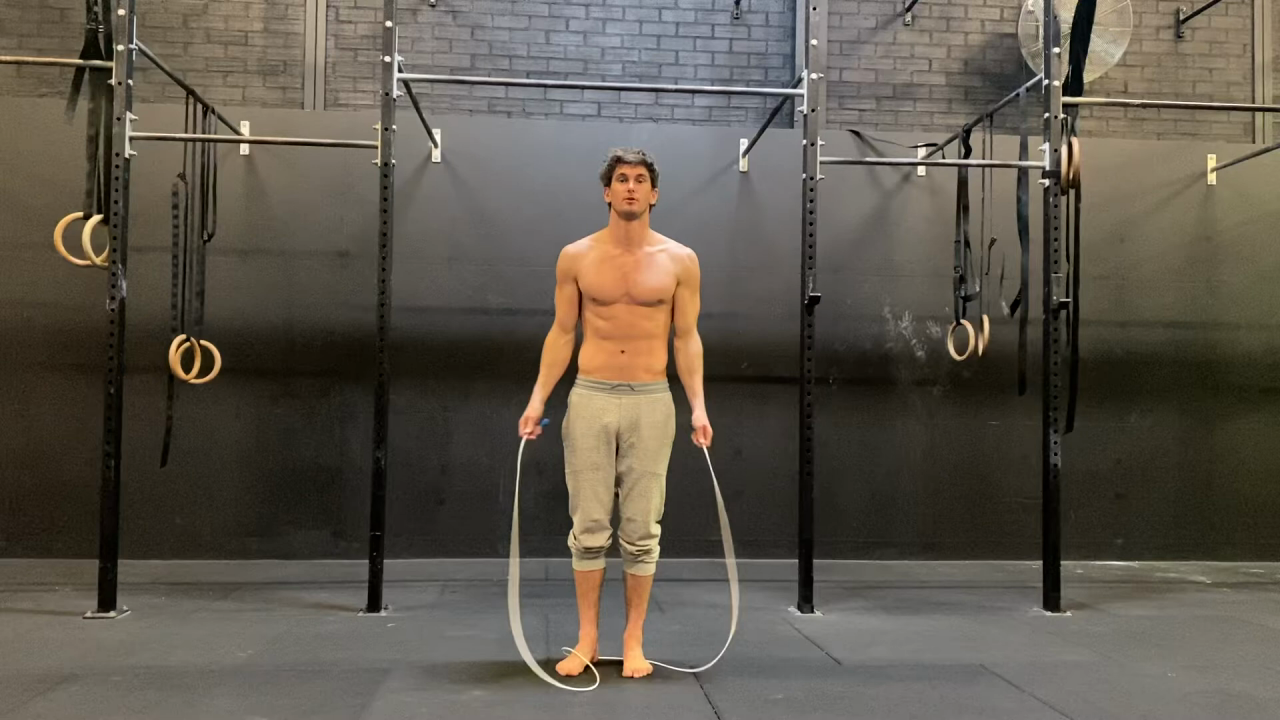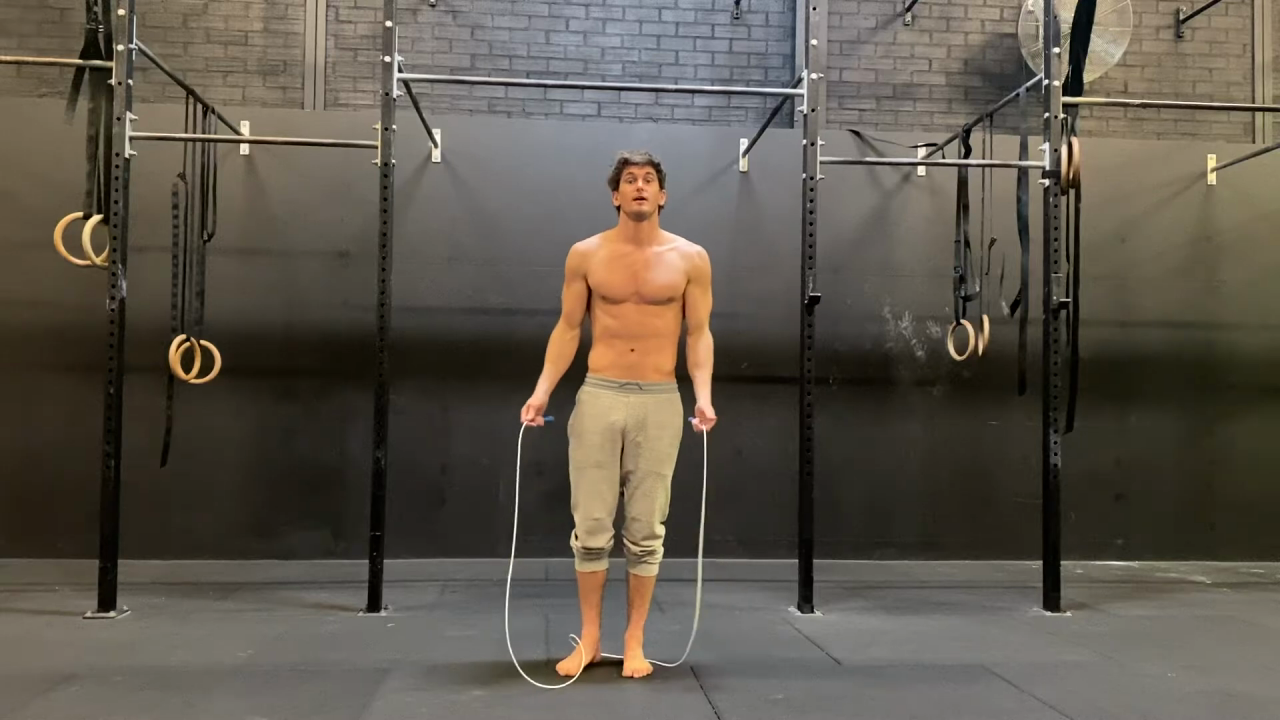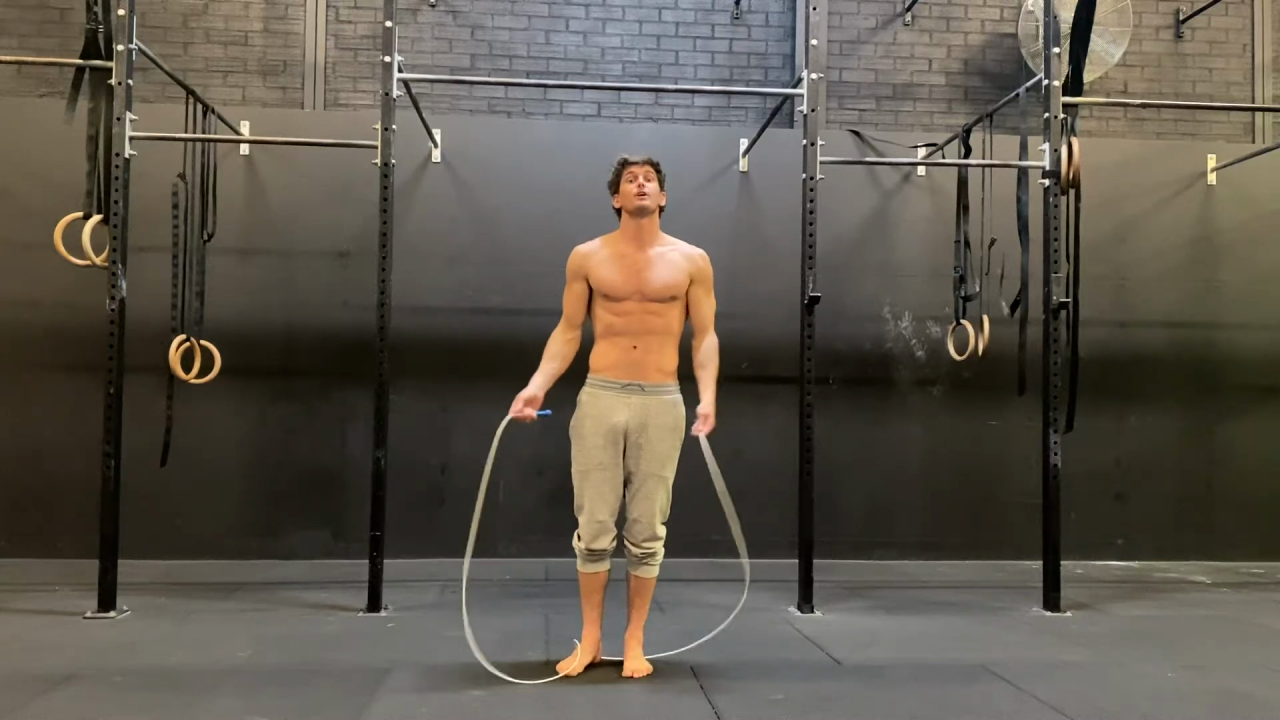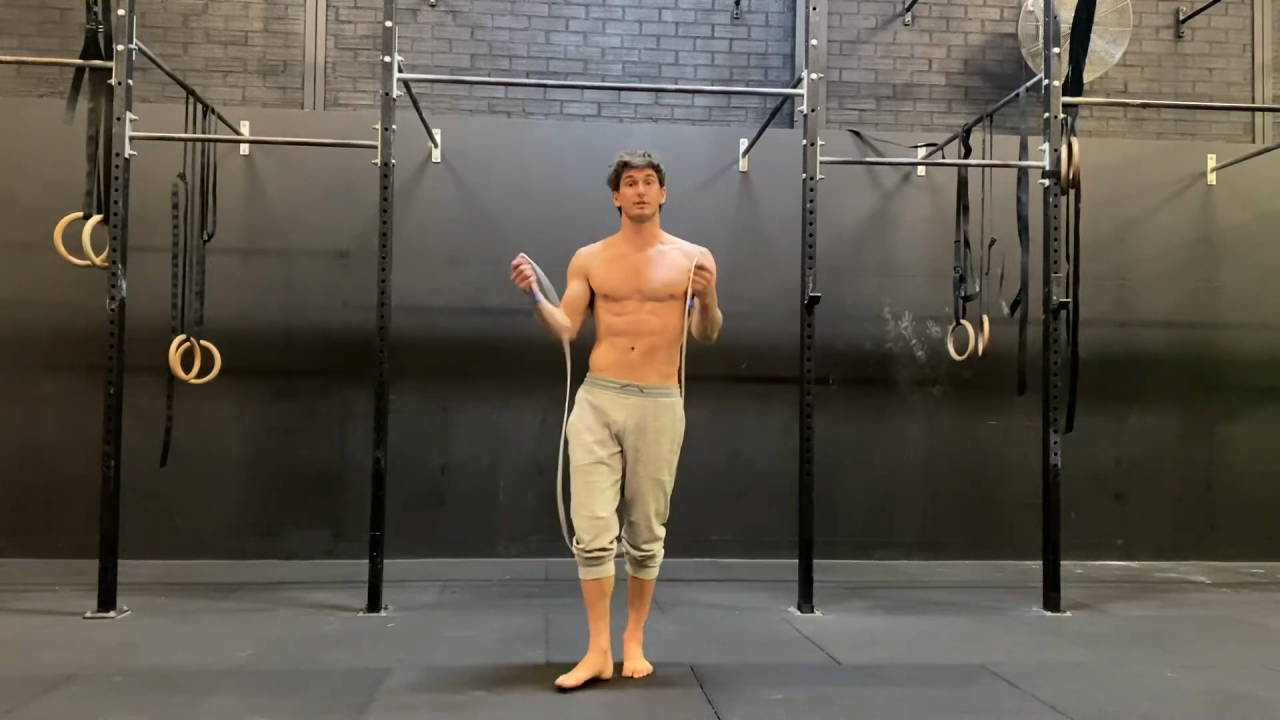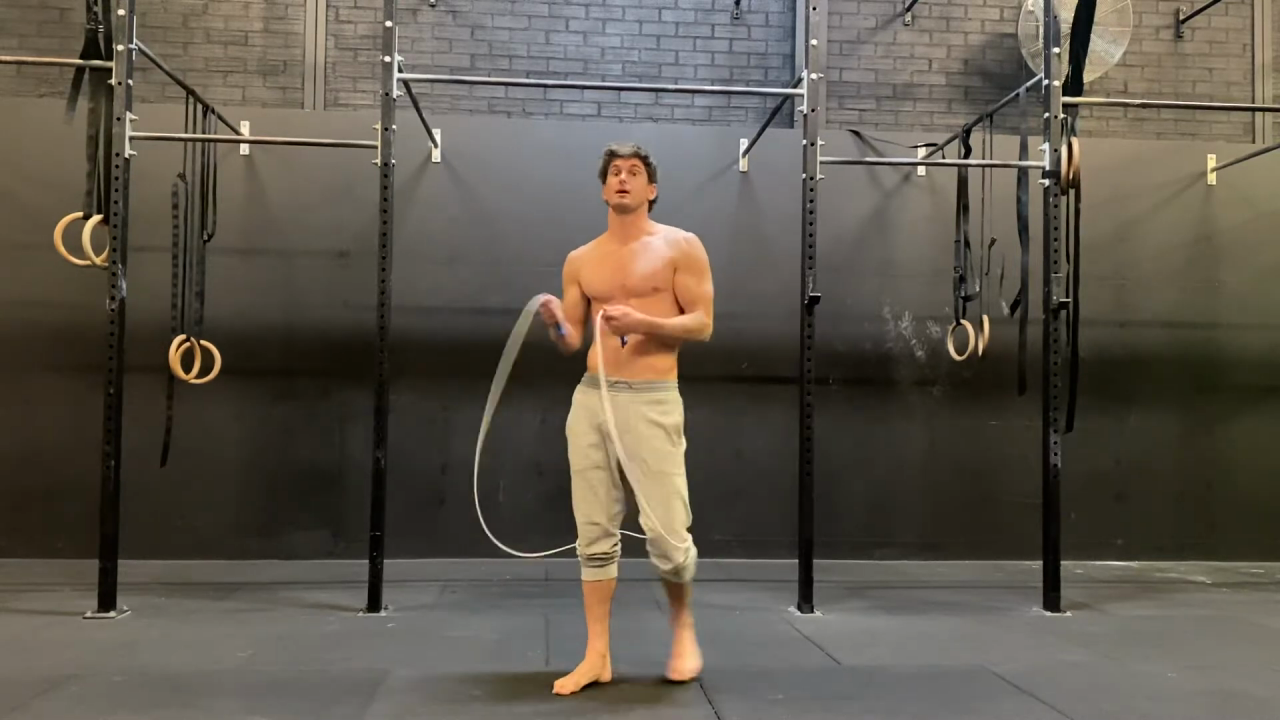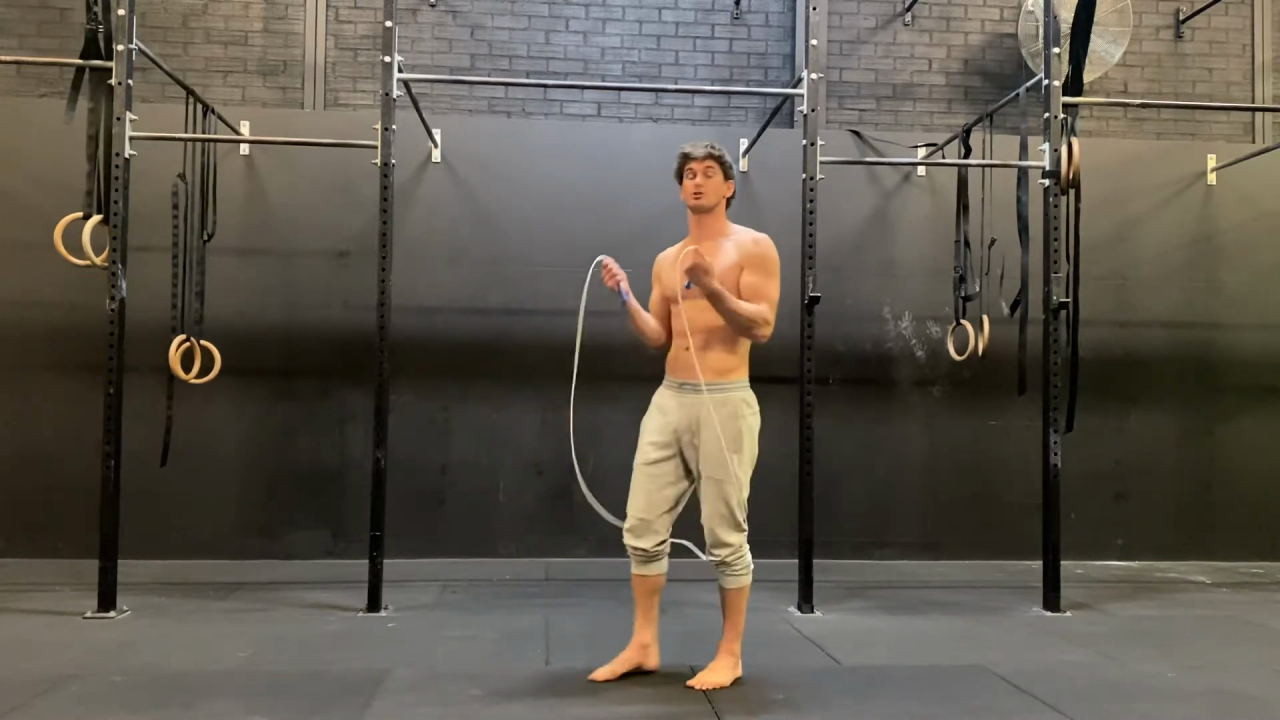
dt=0.7s
person 1, frame 1
left shoulder: (679, 260)
right shoulder: (576, 257)
left elbow: (686, 337)
right elbow: (561, 333)
left wrist: (698, 405)
right wrist: (538, 398)
left hip: (650, 401)
right hip: (590, 399)
left knee: (641, 529)
right knee: (589, 525)
left ankle: (633, 641)
right ankle: (587, 639)
person 1, frame 2
left shoulder: (690, 258)
right shoulder: (585, 254)
left elbow: (699, 334)
right elbow: (568, 328)
left wrist: (703, 394)
right wrist: (542, 389)
left hip: (660, 402)
right hip: (598, 398)
left knee: (646, 530)
right knee: (591, 526)
left ankle: (634, 641)
right ankle: (589, 637)
person 1, frame 3
left shoulder: (692, 261)
right shoulder: (586, 257)
left elbow: (704, 336)
right elbow: (568, 331)
left wrist: (707, 396)
right wrist: (537, 386)
left hip: (663, 403)
right hip: (600, 399)
left knee: (647, 530)
right knee: (594, 527)
left ankle: (634, 642)
right ankle: (590, 639)
person 1, frame 4
left shoulder: (692, 256)
right shoulder: (589, 258)
left elbow: (706, 335)
right elbow: (566, 328)
left wrist: (707, 298)
right wrist: (534, 294)
left hip: (658, 404)
right hip: (596, 400)
left knee: (645, 532)
right knee: (592, 529)
left ankle: (633, 641)
right ankle: (597, 650)
person 1, frame 5
left shoulder: (681, 247)
right shoulder: (580, 260)
left elbow: (702, 326)
right elbow: (572, 344)
left wrist: (641, 320)
right wrist: (556, 322)
left hip: (652, 403)
right hip: (590, 400)
left knee: (668, 533)
right knee: (595, 534)
left ankle: (683, 624)
right ankle: (596, 655)
person 1, frame 6
left shoulder: (753, 247)
right shoulder: (666, 260)
left elbow: (762, 324)
right elbow: (657, 337)
left wrist: (712, 288)
right wrist: (627, 297)
left hip: (725, 402)
right hip: (668, 400)
left knee: (725, 536)
right knee: (642, 526)
left ankle: (730, 655)
right ankle: (643, 643)
